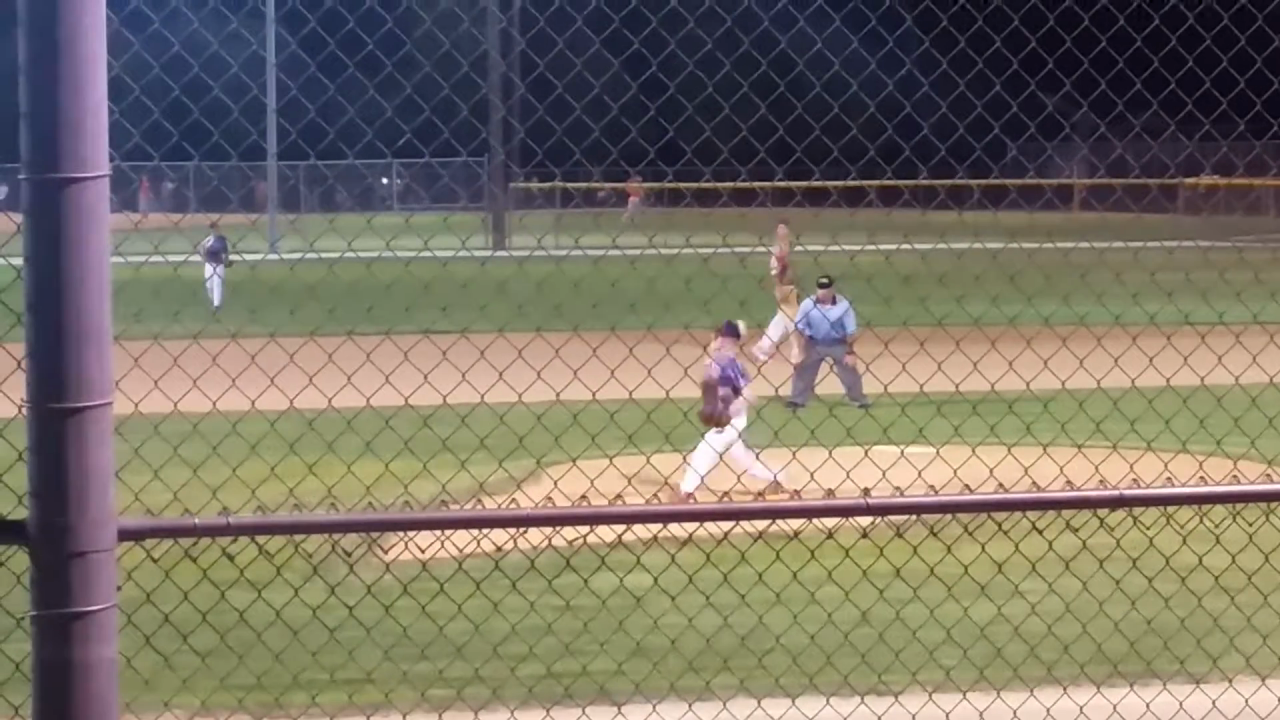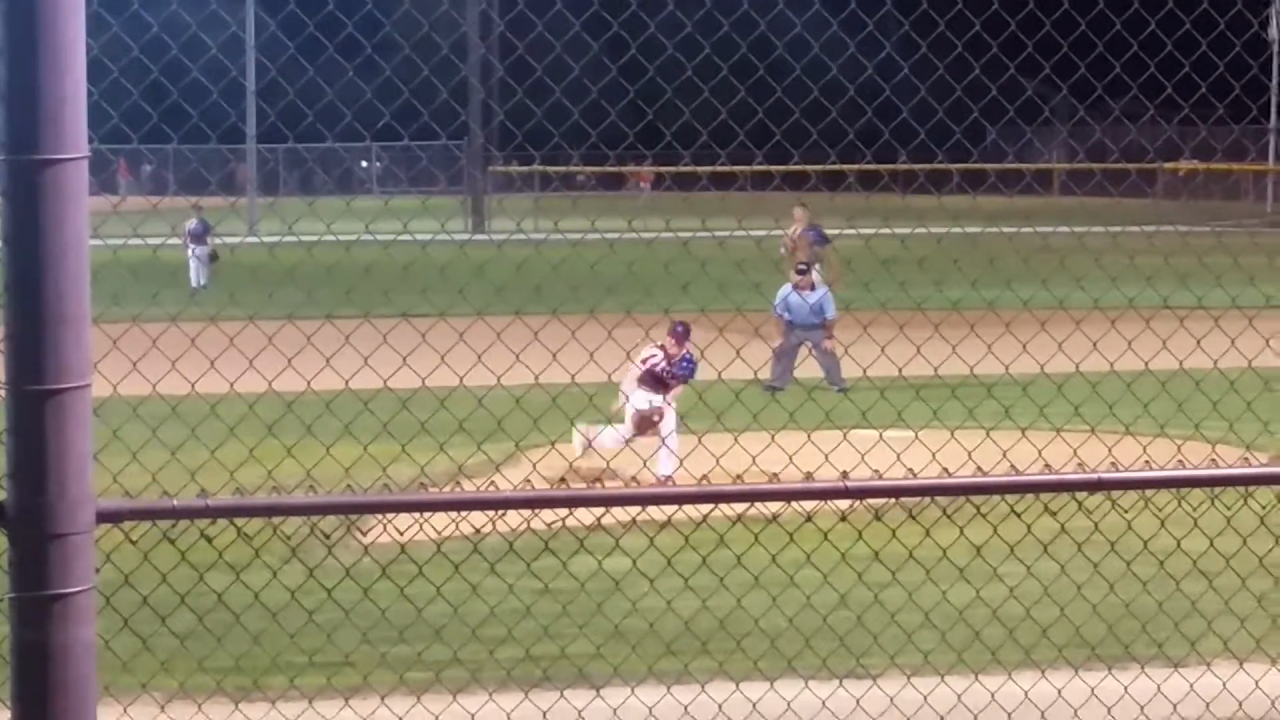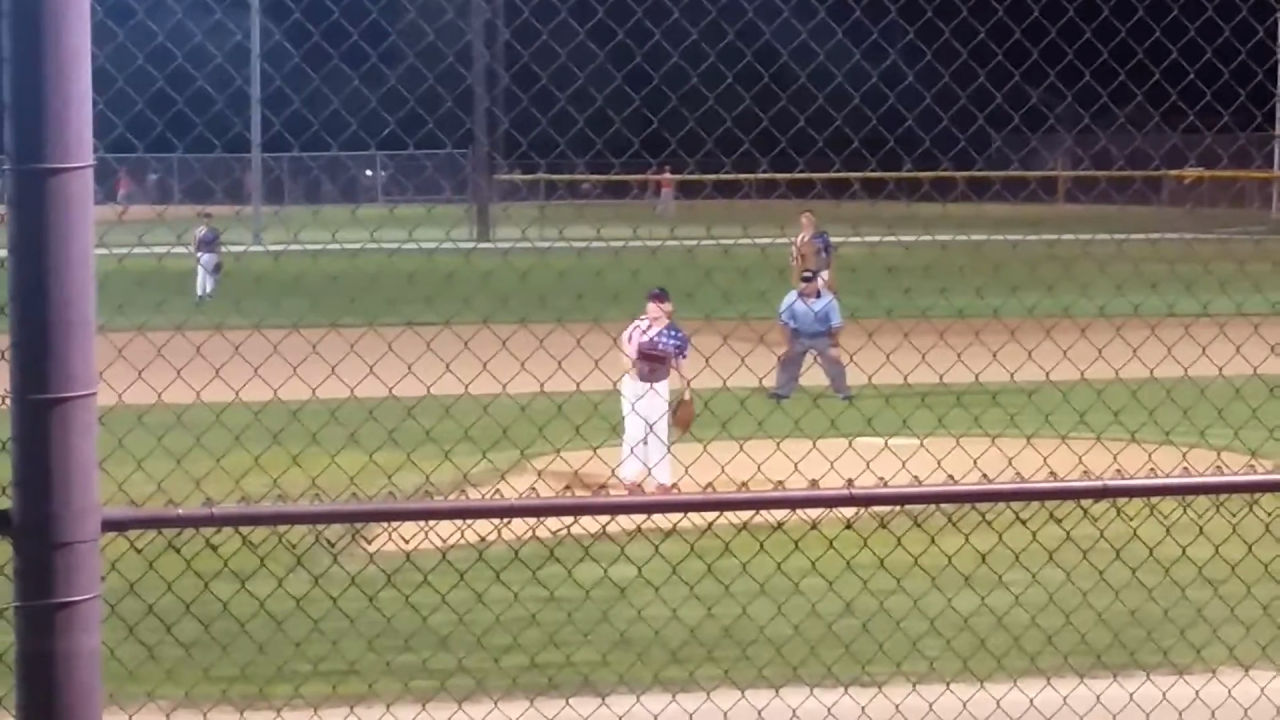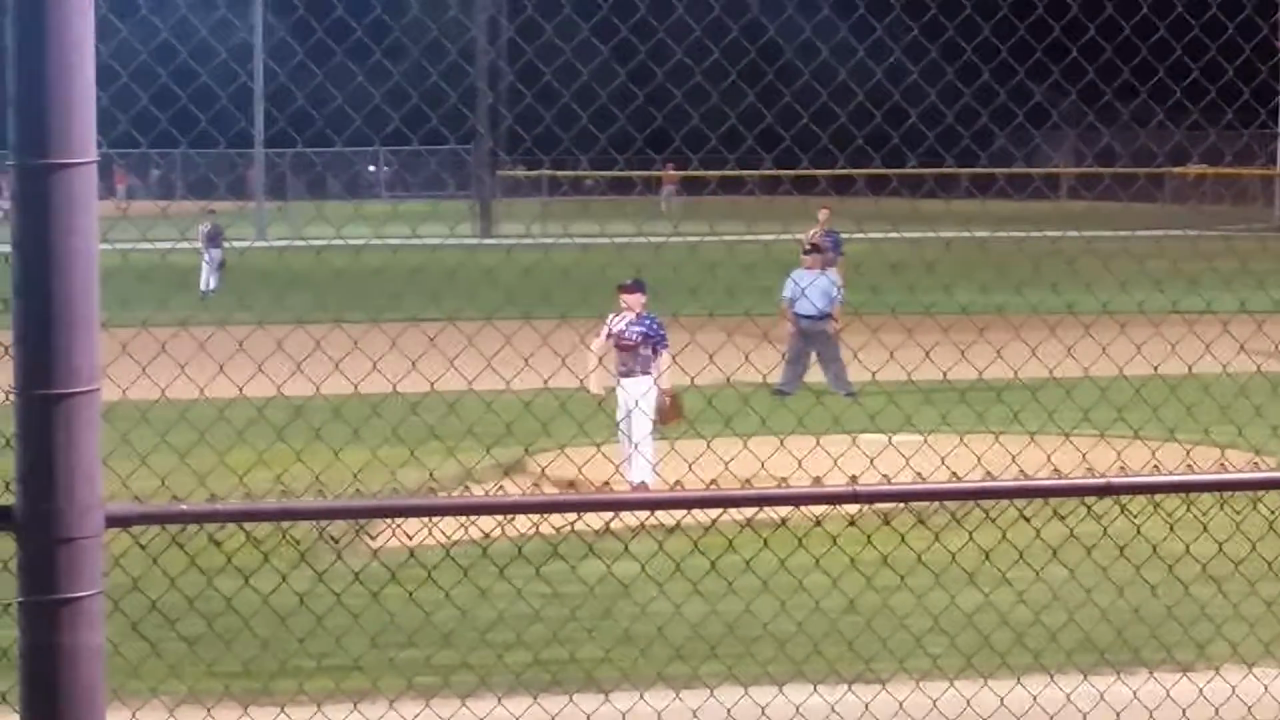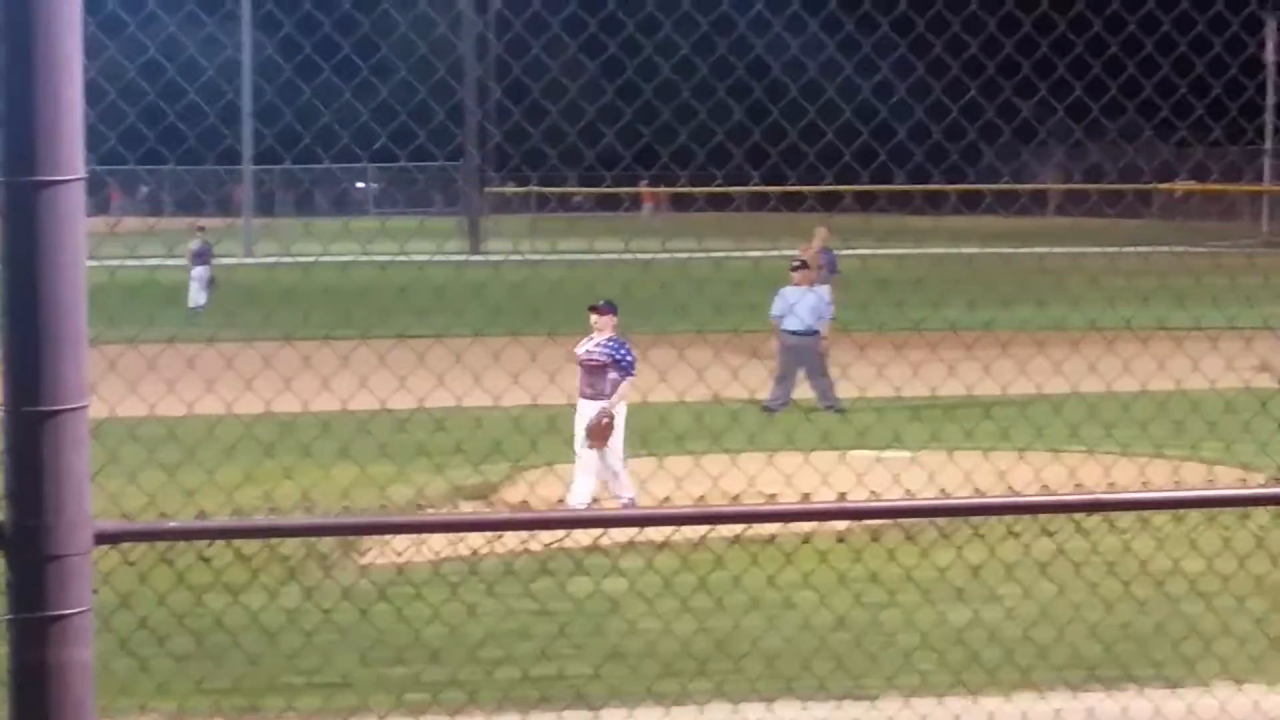
dt=0.7s
person 1, frame 1
left shoulder: (729, 367)
right shoulder: (718, 359)
left elbow: (746, 397)
left wrist: (726, 414)
left hip: (730, 421)
right hip: (722, 418)
left knee: (703, 455)
right knee: (736, 455)
left ankle: (686, 491)
right ankle: (772, 479)
person 1, frame 2
left shoulder: (689, 362)
right shoulder: (654, 352)
left elbow: (680, 385)
right elbow: (632, 375)
left wrist: (664, 405)
right wrist: (623, 398)
left hip: (664, 394)
right hip: (641, 390)
left knee: (670, 432)
right knee: (629, 430)
left ankle: (665, 474)
right ankle: (587, 436)
person 1, frame 3
left shoulder: (676, 334)
right shoulder: (638, 327)
left elbow: (679, 362)
right elbow: (628, 357)
left wrist: (686, 388)
right wrist: (631, 382)
left hip: (659, 387)
right hip: (634, 385)
left knee: (659, 434)
right knee: (635, 432)
left ankle: (663, 480)
right ankle: (631, 479)
person 1, frame 4
left shoulder: (650, 323)
right shoulder: (614, 321)
left elbow: (664, 355)
right elbow: (596, 347)
left wrist: (664, 385)
right wrist: (592, 377)
left hip: (644, 383)
right hip: (623, 384)
left knee: (641, 432)
right knee: (625, 434)
left ankle: (642, 481)
right ankle: (634, 479)
person 1, frame 5
left shoulder: (620, 347)
right shoulder: (584, 345)
left elbow: (627, 381)
left wrist: (610, 408)
left hip: (609, 407)
right hip: (585, 406)
left knee: (613, 456)
right knee: (583, 456)
left ankle: (627, 499)
right ankle: (579, 504)
